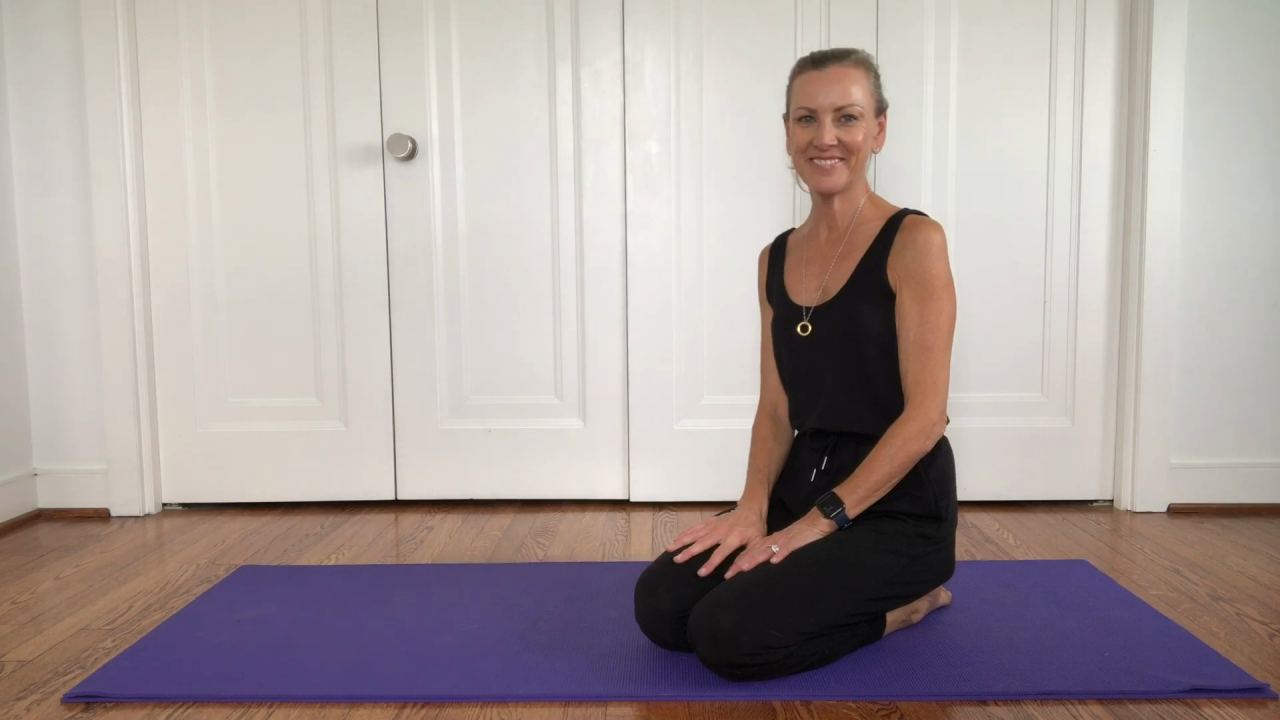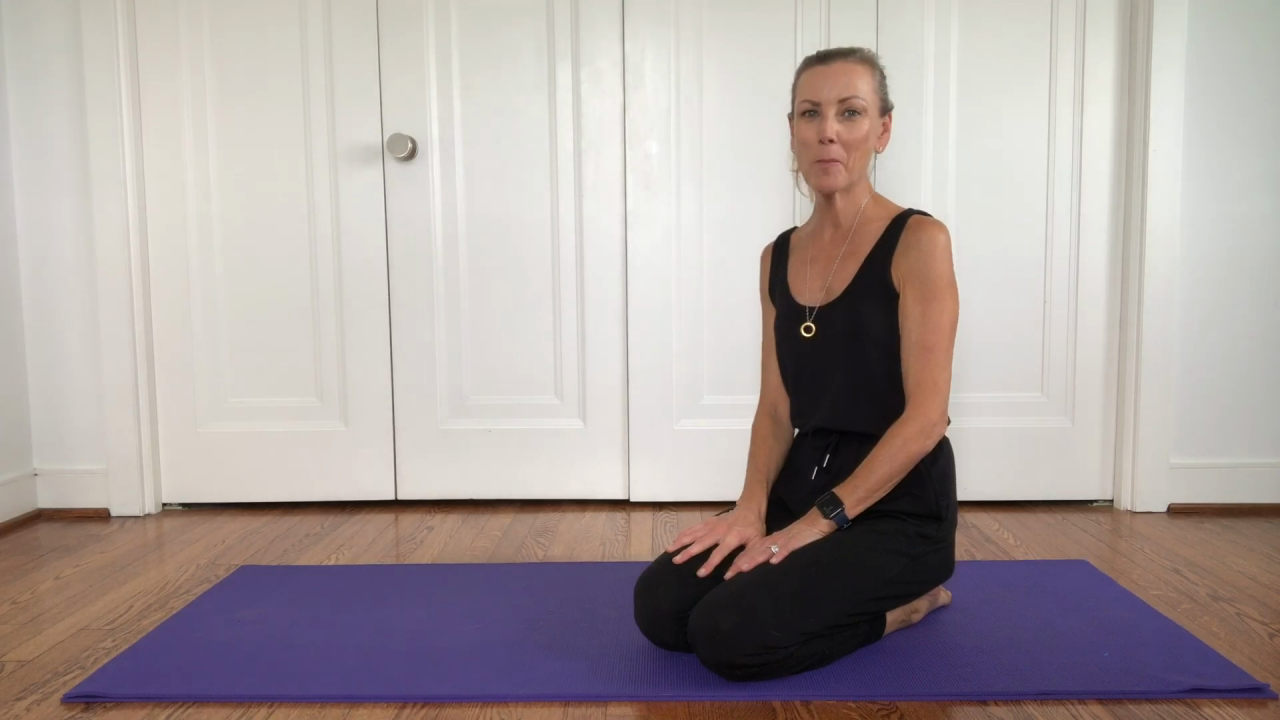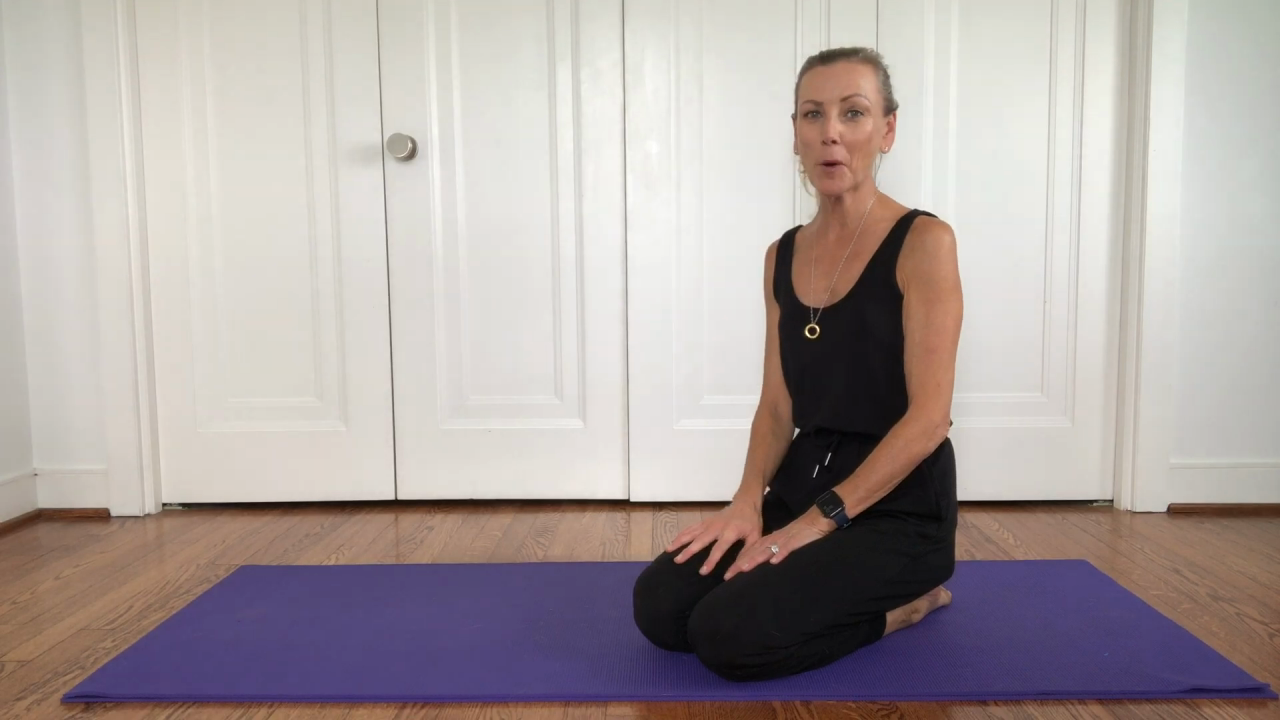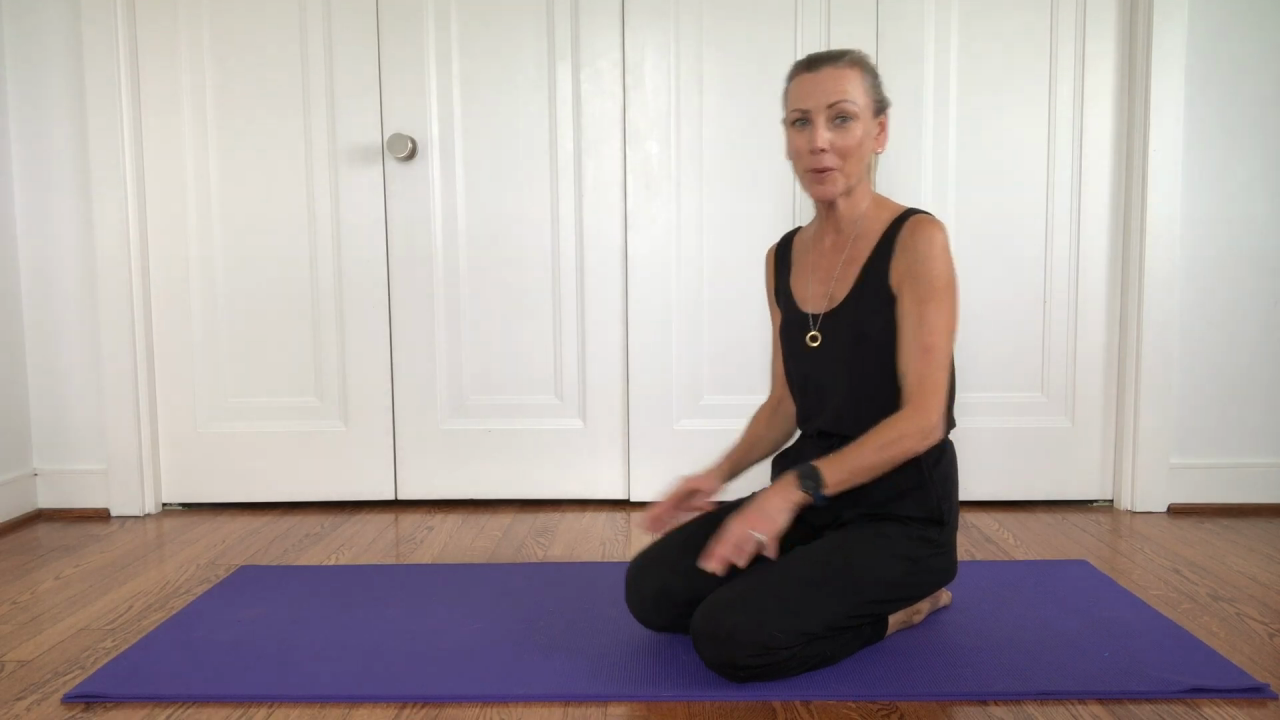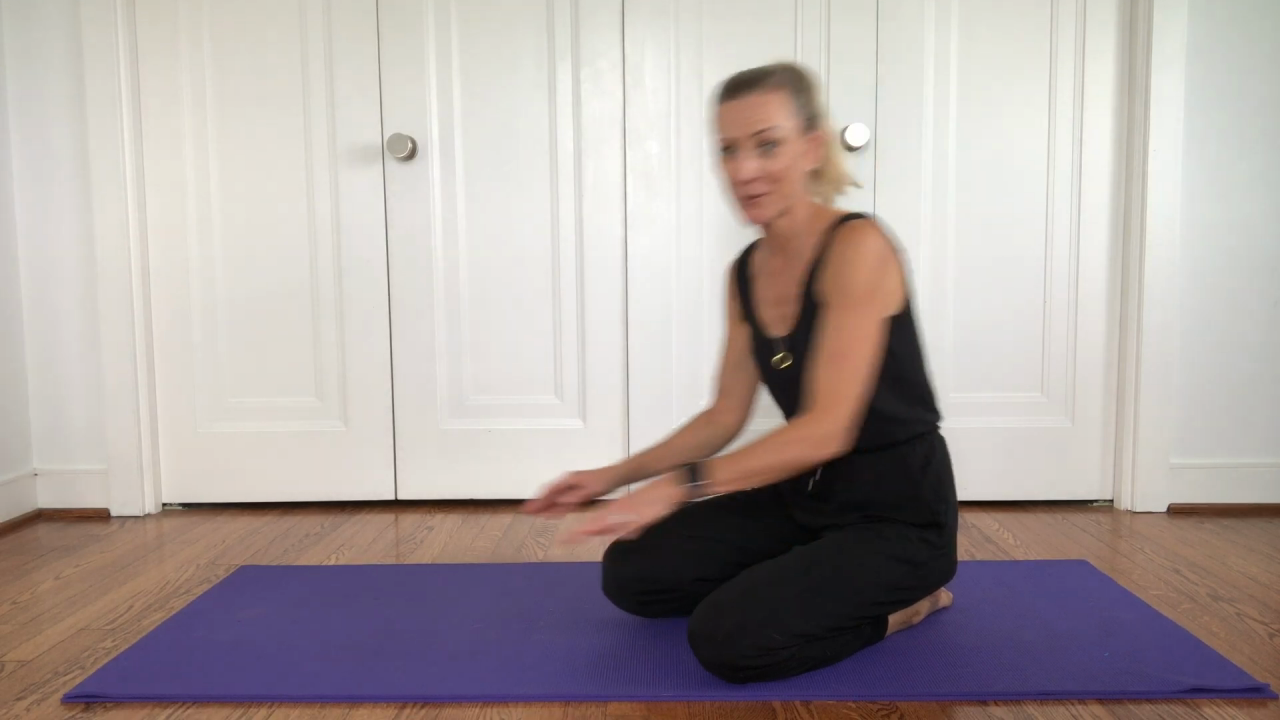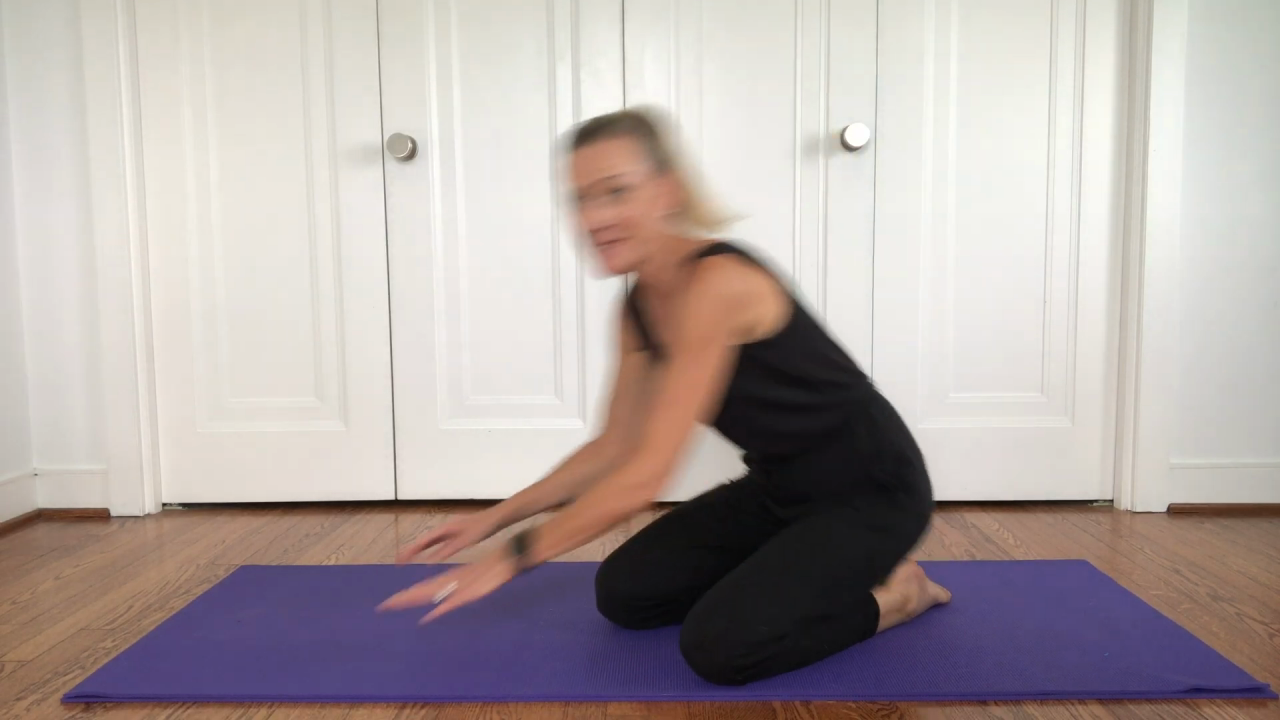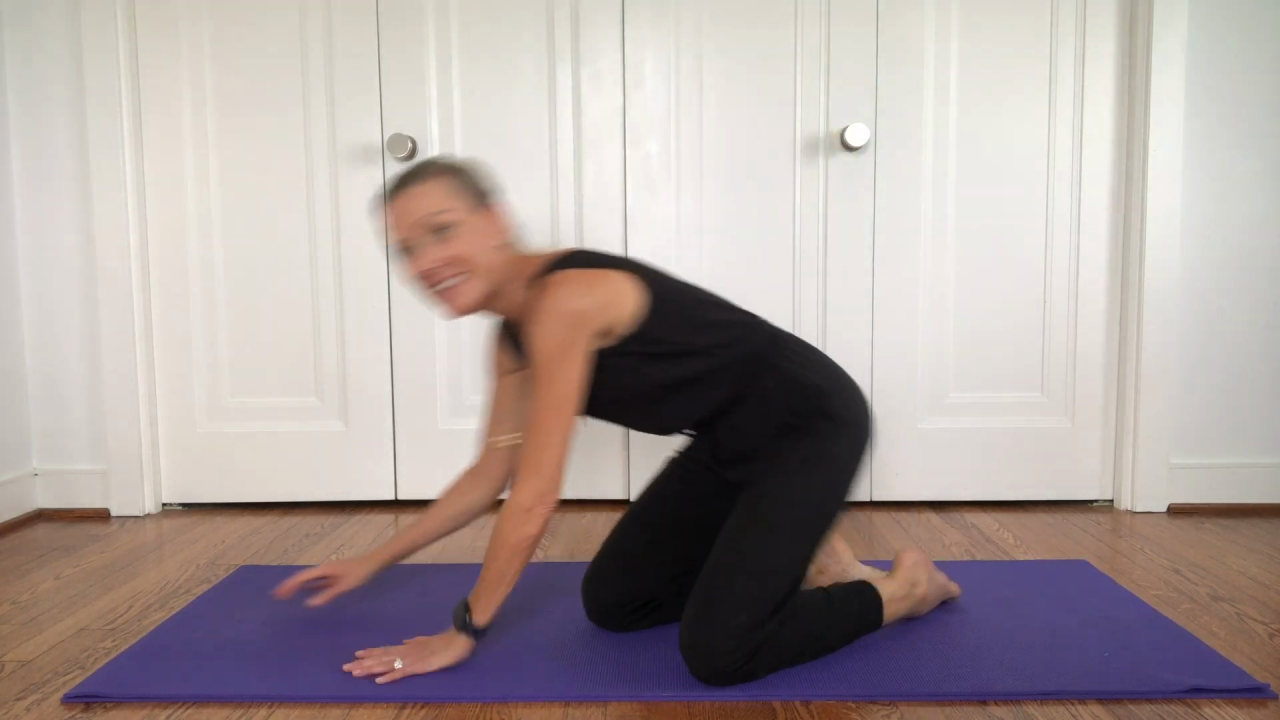
dt=0.2s
person 1, frame 1
left shoulder: (913, 241)
right shoulder: (776, 258)
left elbow: (924, 415)
right elbow: (776, 408)
left wrist: (823, 520)
right wrist: (754, 506)
left hip: (896, 505)
right hip: (804, 486)
left knee: (729, 634)
right knee: (661, 607)
left ankle: (903, 599)
right ankle: (851, 589)
person 1, frame 2
left shoulder: (917, 241)
right shoulder: (778, 257)
left elbow: (925, 417)
right elbow: (776, 408)
left wrist: (821, 522)
right wrist: (752, 507)
left hip: (895, 506)
right hip: (803, 485)
left knee: (728, 635)
right knee: (660, 608)
left ankle: (902, 600)
right ankle: (860, 591)
person 1, frame 3
left shoulder: (923, 243)
right shoulder: (782, 255)
left elbow: (928, 419)
right elbow: (777, 405)
left wrist: (821, 521)
right wrist: (748, 501)
left hip: (896, 507)
right hip: (802, 485)
left knee: (727, 635)
right knee: (660, 608)
left ankle: (901, 602)
right ankle: (834, 588)
person 1, frame 4
left shoulder: (917, 241)
right shoulder: (783, 257)
left elbow: (922, 420)
left wrist: (792, 489)
right wrist: (719, 475)
left hip: (900, 511)
right hip: (808, 489)
left knee: (730, 636)
right knee: (653, 592)
left ankle: (903, 602)
right ankle: (819, 579)
person 1, frame 5
left shoulder: (858, 247)
right shoulder: (745, 273)
left elbow: (827, 429)
right elbow: (723, 418)
left wrist: (678, 488)
right wrist: (614, 477)
left hip: (896, 512)
right hip: (807, 496)
left knee: (726, 640)
right knee: (631, 575)
left ankle: (901, 600)
right ankle: (829, 586)
person 1, frame 6
left shoulder: (717, 284)
right shoulder: (637, 309)
left elbow: (644, 477)
right elbow: (613, 451)
left wrist: (512, 558)
right wrist: (490, 521)
left hip: (867, 488)
right hip: (780, 487)
left knee: (717, 645)
right knee: (625, 593)
left ankle: (888, 595)
right ankle: (810, 577)
person 1, frame 7
left shoulder: (563, 298)
right shoulder: (516, 336)
left elbow: (534, 500)
right elbow: (490, 475)
left wrist: (464, 631)
right wrist: (372, 562)
left hip: (807, 425)
right hip: (728, 439)
left knee: (716, 650)
right knee: (609, 601)
left ankle: (896, 590)
right ankle: (798, 556)
